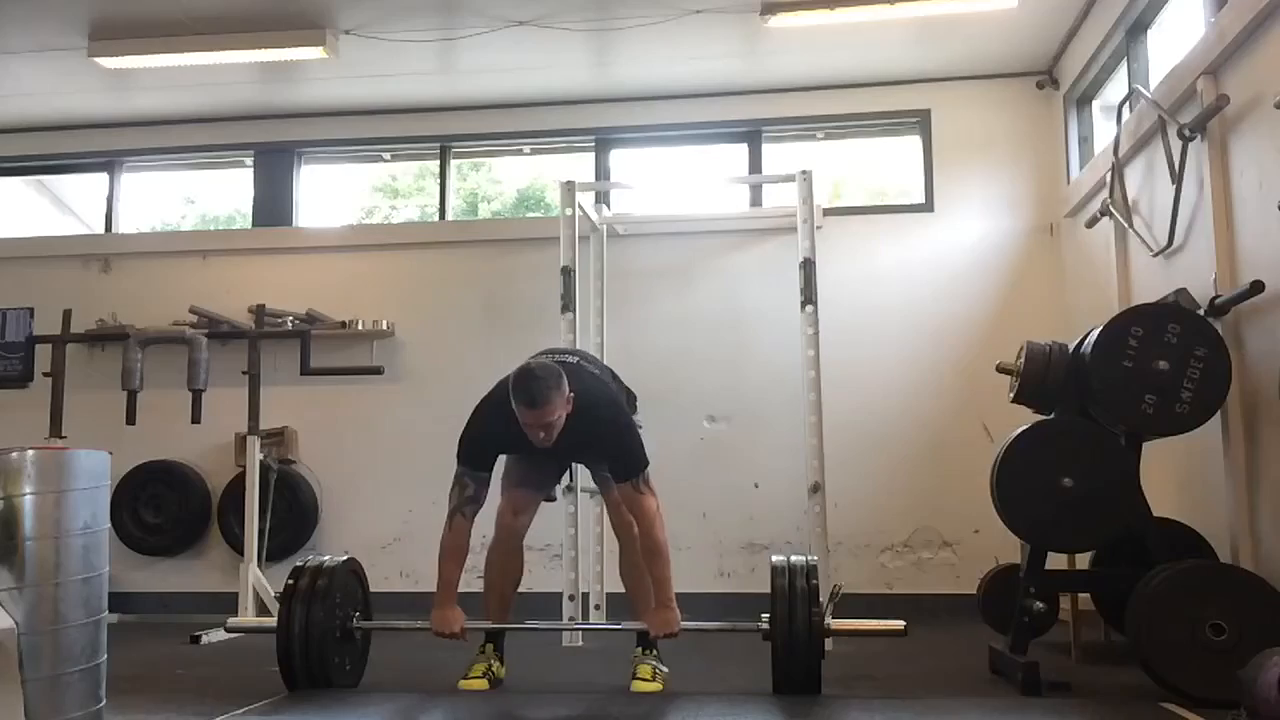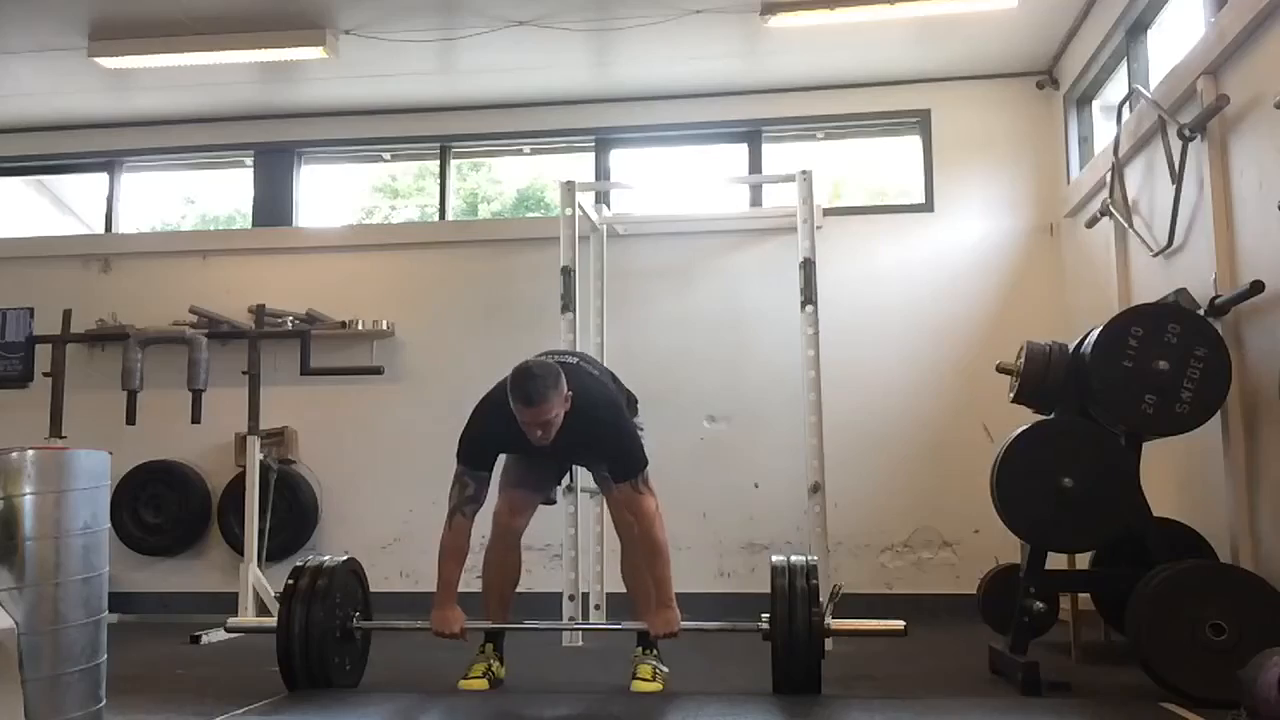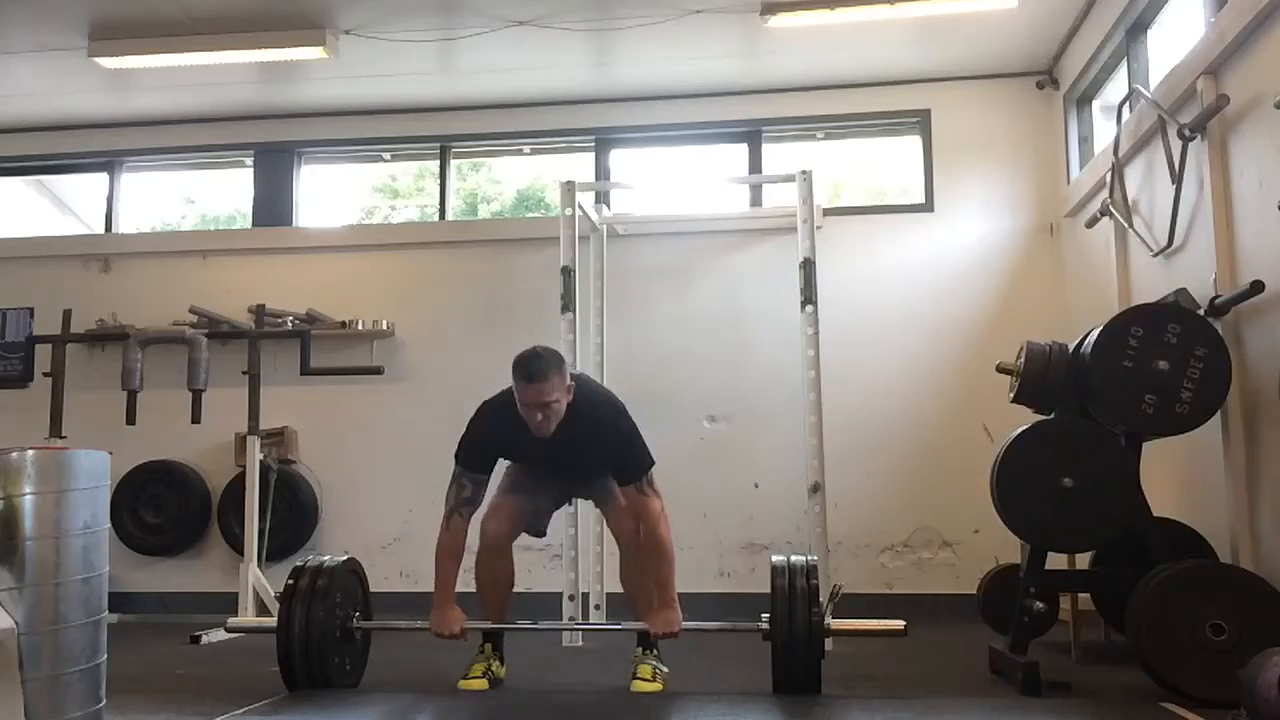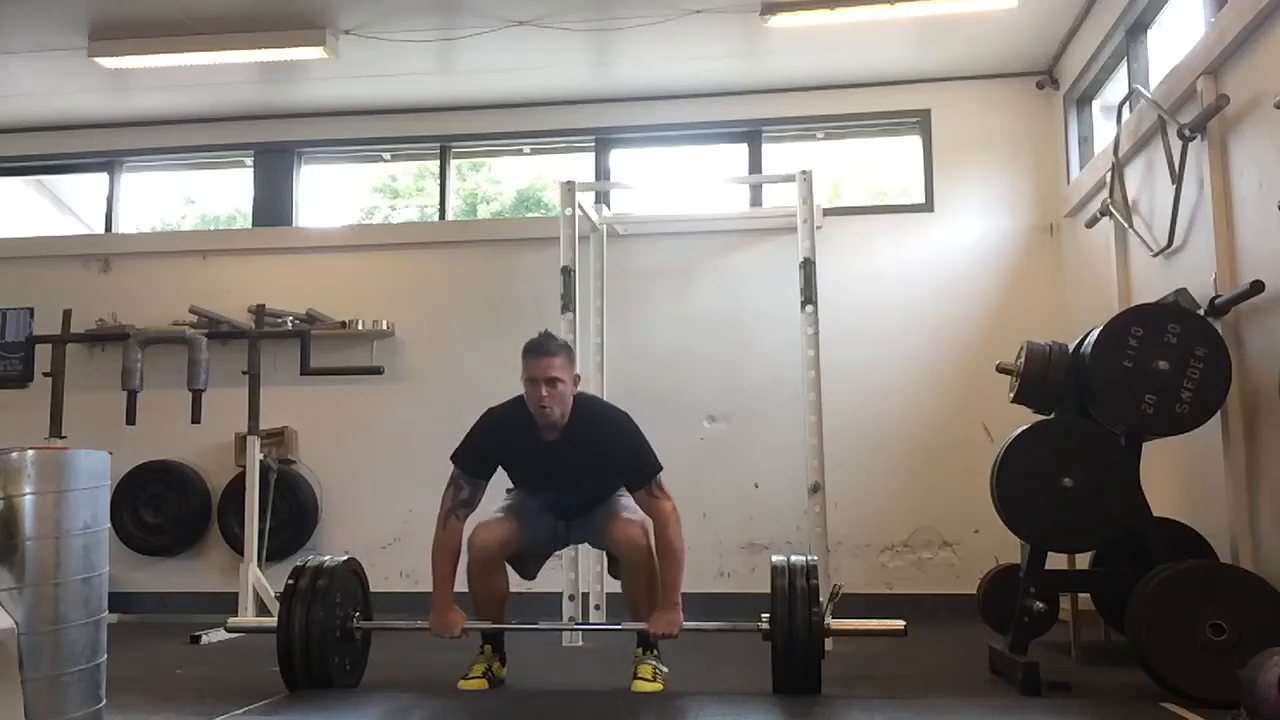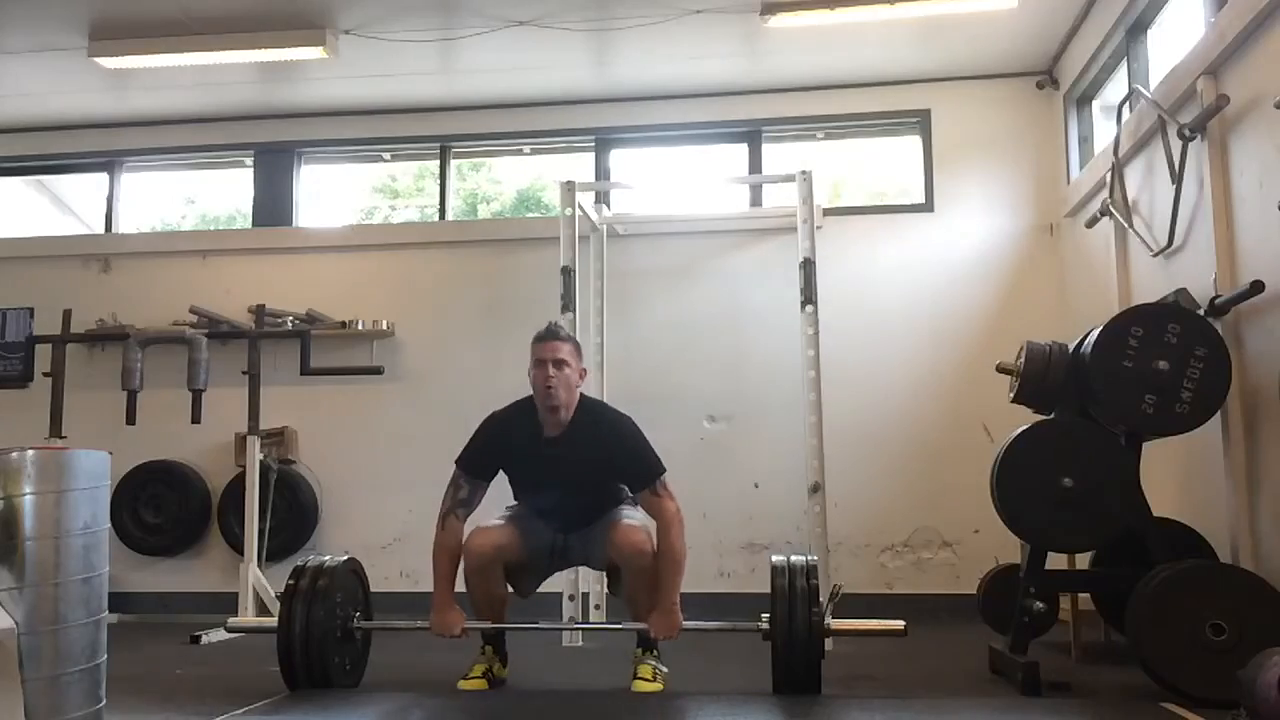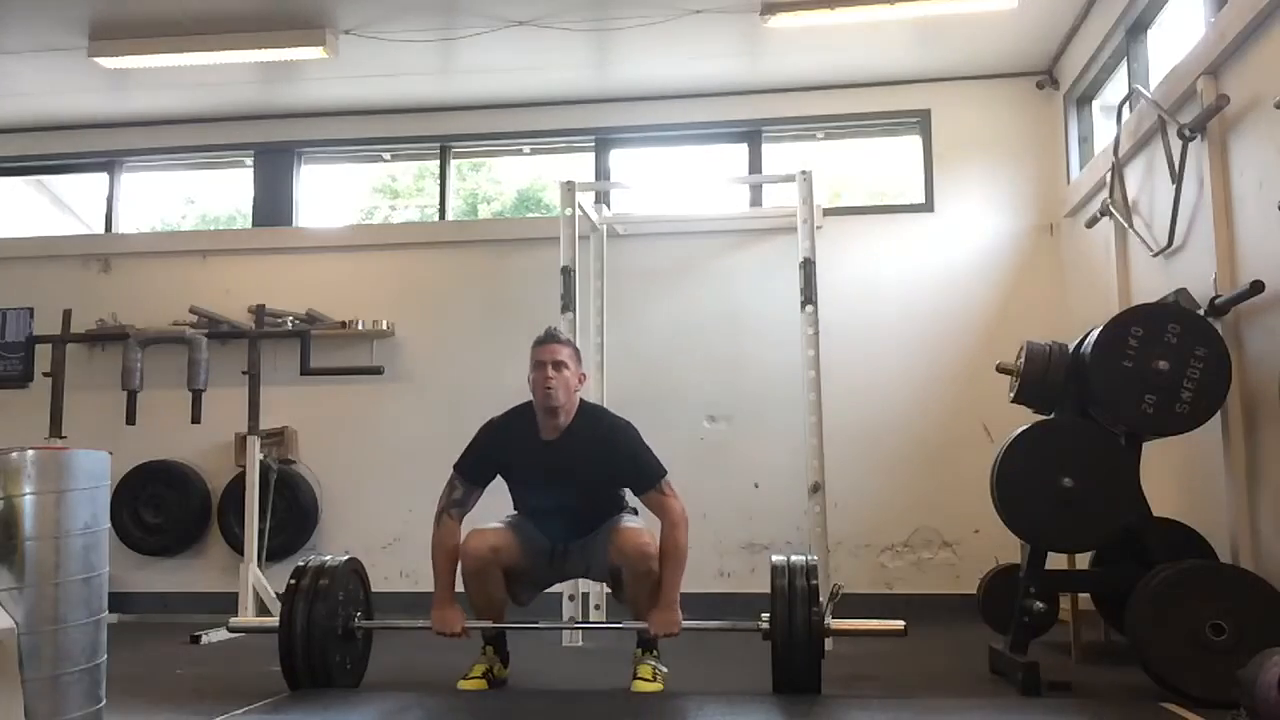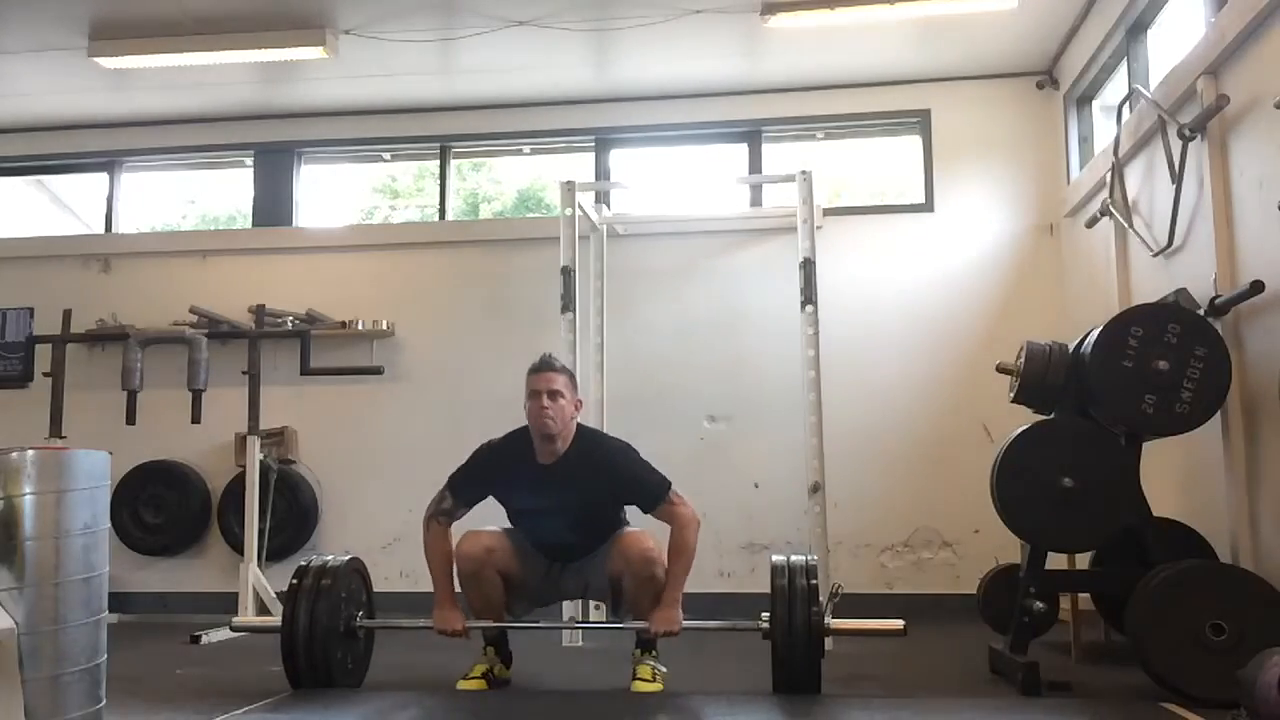
dt=0.2s
person 1, frame 1
left shoulder: (607, 411)
right shoulder: (490, 416)
left elbow: (646, 513)
right elbow: (462, 512)
left wrist: (665, 605)
right wrist: (445, 603)
left hip: (600, 436)
left knee: (628, 525)
right knee: (509, 526)
left ankle: (647, 651)
right ankle: (492, 649)
person 1, frame 2
left shoulder: (605, 412)
right shoulder: (490, 416)
left elbow: (645, 512)
right elbow: (462, 511)
left wrist: (665, 604)
right wrist: (445, 602)
left hip: (600, 435)
left knee: (630, 524)
right knee: (506, 524)
left ankle: (647, 650)
right ankle: (492, 649)
person 1, frame 3
left shoulder: (606, 415)
right shoulder: (492, 419)
left elbow: (651, 512)
right elbow: (458, 512)
left wrist: (667, 605)
right wrist: (444, 603)
left hip: (600, 468)
right hip: (534, 467)
left knee: (630, 529)
right knee: (494, 531)
left ankle: (647, 651)
right ankle: (491, 650)
person 1, frame 4
left shoulder: (611, 425)
right shoulder: (497, 426)
left elbow: (665, 513)
right elbow: (453, 512)
left wrist: (670, 606)
right wrist: (443, 605)
left hip: (603, 501)
right hip: (537, 504)
left knee: (632, 539)
right knee: (483, 543)
left ankle: (647, 652)
right ankle: (492, 652)
person 1, frame 5
left shoulder: (613, 428)
right shoulder: (502, 427)
left elbow: (668, 513)
right elbow: (453, 511)
left wrist: (668, 608)
right wrist: (443, 604)
left hip: (602, 521)
right hip: (537, 523)
left knee: (637, 544)
right knee: (477, 547)
left ankle: (648, 652)
right ankle: (492, 652)
person 1, frame 6
left shoulder: (611, 432)
right shoulder: (501, 433)
left elbow: (673, 513)
right elbow: (449, 512)
left wrist: (668, 605)
right wrist: (444, 602)
left hip: (601, 534)
right hip: (536, 536)
left knee: (641, 547)
right knee: (474, 549)
left ankle: (647, 652)
right ankle: (494, 652)
person 1, frame 7
left shoulder: (610, 455)
right shoulder: (498, 456)
left elbow: (686, 518)
right elbow: (436, 519)
left wrist: (670, 604)
right wrist: (445, 604)
left hip: (600, 558)
right hip: (535, 559)
left knee: (644, 552)
right knee: (471, 551)
left ankle: (646, 654)
right ankle: (495, 655)
